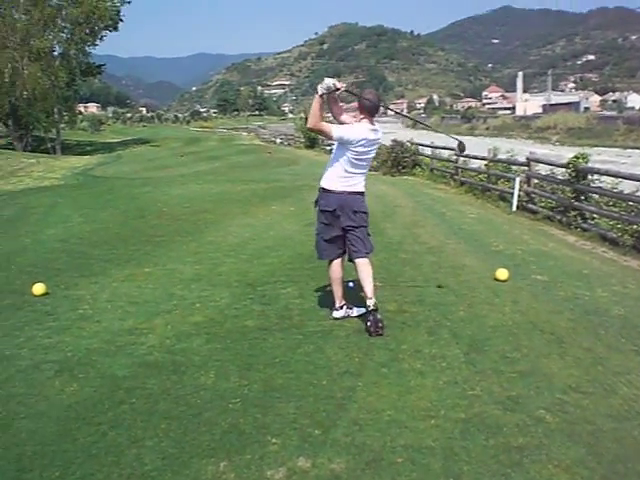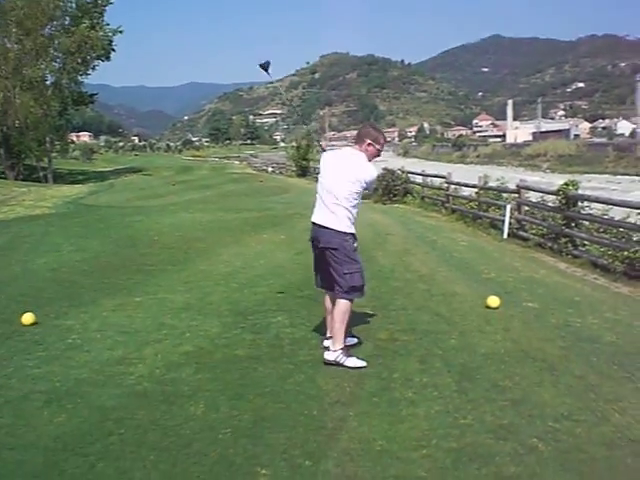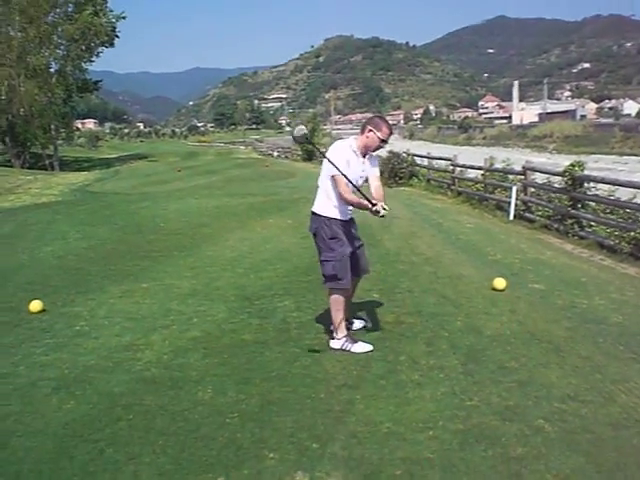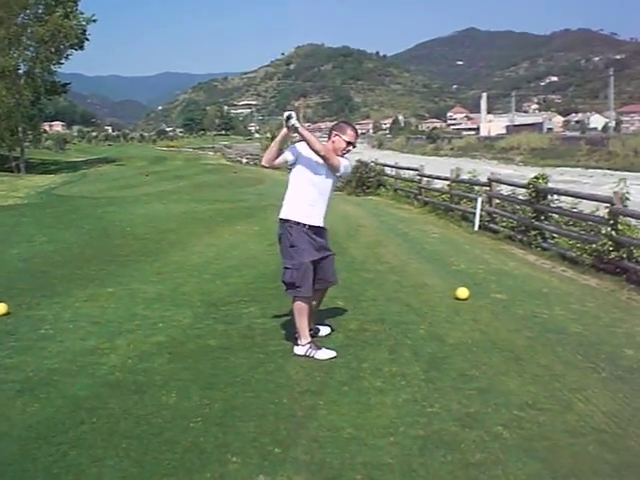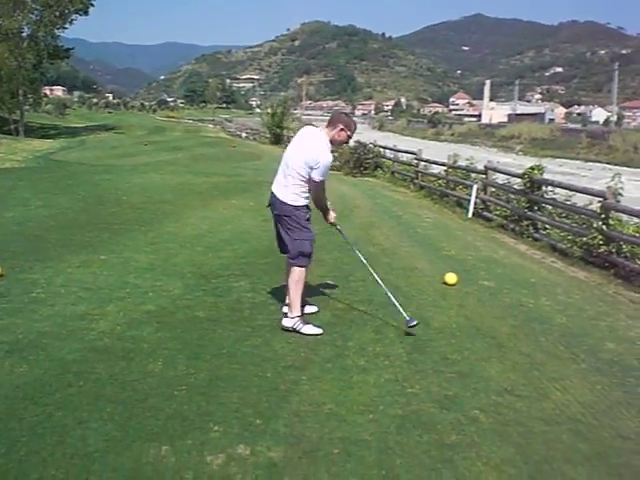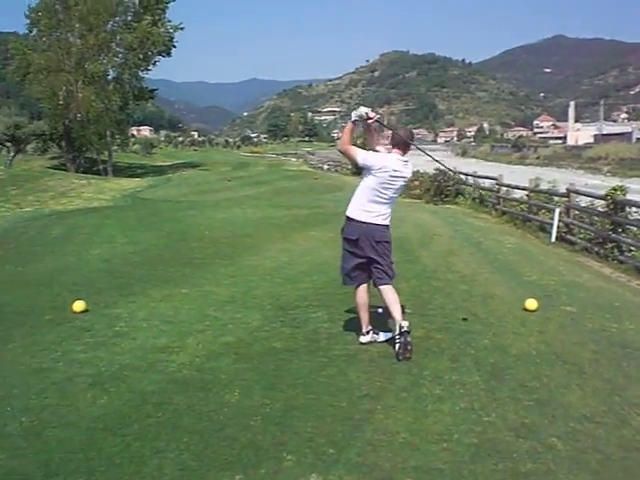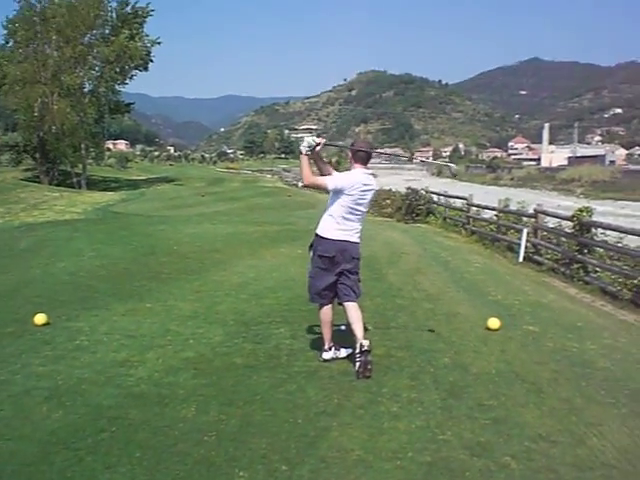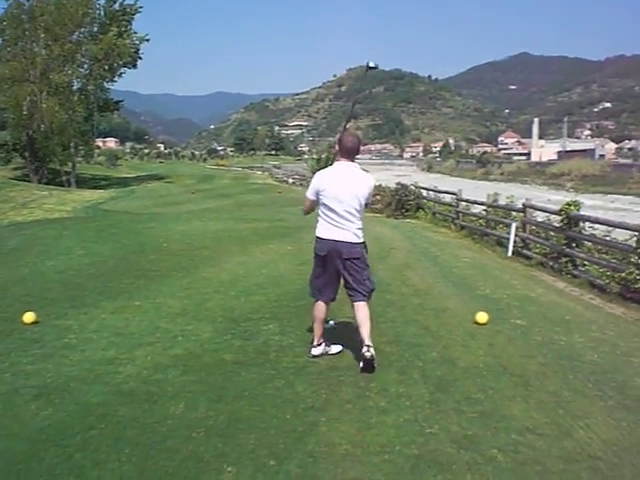
dt=0.4s
person 1, frame 1
left shoulder: (353, 133)
right shoulder: (375, 133)
left elbow: (313, 124)
right elbow: (342, 118)
left wrist: (321, 94)
right wrist: (332, 96)
left hip: (330, 197)
right hip: (355, 198)
left knee: (334, 254)
right knee: (361, 253)
left ankle: (340, 305)
right ankle: (371, 302)
person 1, frame 2
left shoulder: (328, 156)
right shoulder: (369, 171)
left hip: (319, 228)
right hip: (338, 234)
left knee: (331, 286)
right knee: (348, 289)
left ankle: (332, 335)
right ankle: (336, 349)
person 1, frame 3
left shoulder: (372, 159)
right shoulder: (340, 149)
left elbow: (375, 185)
right elbow: (343, 194)
left wrist: (379, 204)
right wrist: (368, 206)
left hip: (345, 220)
right hip: (327, 219)
left knee: (355, 272)
right knee: (340, 278)
left ankle: (342, 320)
right ankle: (340, 336)
person 1, frame 4
left shoulder: (343, 165)
right shoulder: (300, 149)
left elbow: (322, 153)
right elbow: (267, 162)
left wrist: (299, 129)
right wrist: (285, 132)
left hip: (317, 230)
right hip: (294, 227)
left knee: (323, 280)
right knee: (301, 286)
left ankle: (308, 326)
right ankle: (303, 343)
person 1, frame 5
left shoulder: (308, 130)
right shoulder: (323, 156)
right elbow: (316, 191)
left wrist: (325, 205)
right wrist: (327, 211)
left hip: (278, 197)
right hip: (292, 206)
left knee: (294, 253)
right knee: (301, 258)
left ankle: (292, 303)
right ankle: (293, 316)
person 1, frame 6
left shoulder: (380, 162)
right shoulder: (406, 168)
left elbow: (343, 147)
right elbow: (376, 146)
left wrist: (355, 120)
right wrist: (367, 124)
left hip: (356, 226)
right hip: (379, 229)
left knee: (360, 281)
right knee: (384, 281)
left ankle: (366, 331)
right ankle: (400, 324)
person 1, frame 7
left shoulder: (349, 179)
right shoulder: (370, 182)
left elbow: (309, 181)
right elbow: (334, 177)
left wrist: (305, 155)
right wrist: (317, 156)
left hip: (327, 243)
right hip: (351, 246)
left knee: (325, 299)
right knee: (350, 298)
left ankle: (329, 348)
right ankle: (361, 344)
person 1, frame 8
left shoulder: (321, 177)
right shoulder: (366, 179)
left elbow: (307, 209)
left hip: (325, 243)
right hip: (353, 245)
left knee: (321, 296)
right knee: (360, 297)
left ankle: (318, 343)
right ankle: (367, 346)
